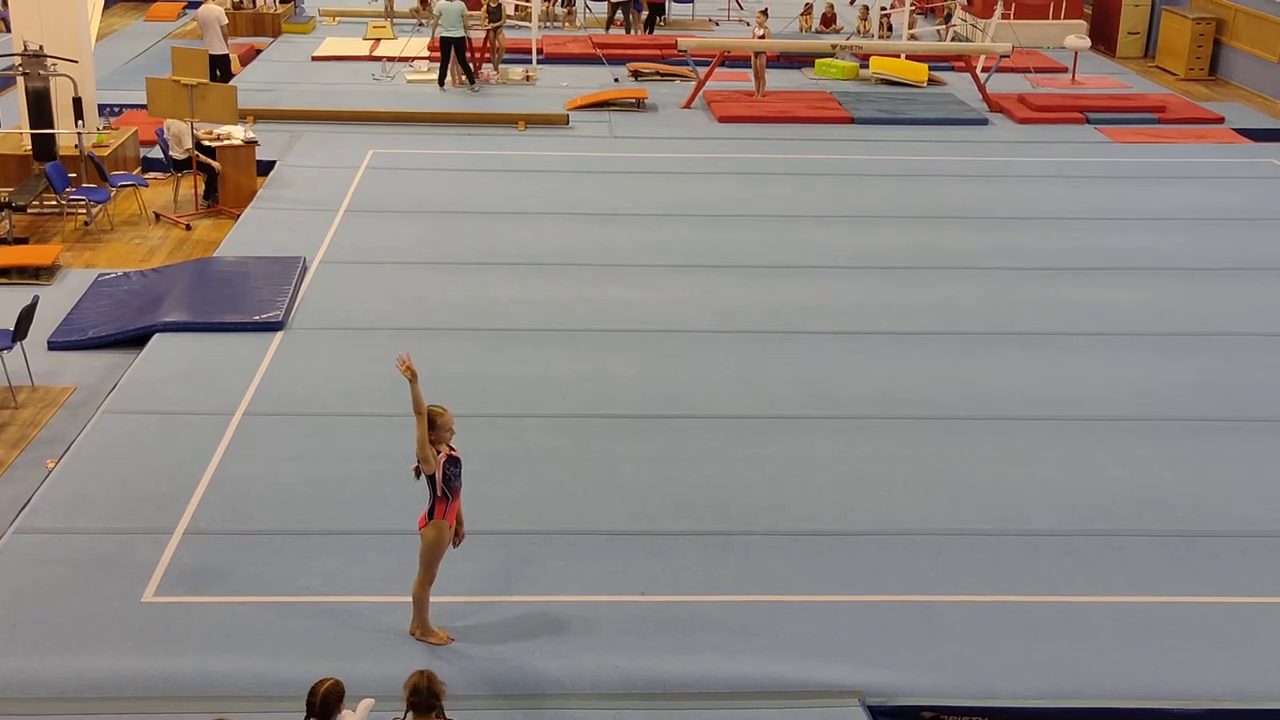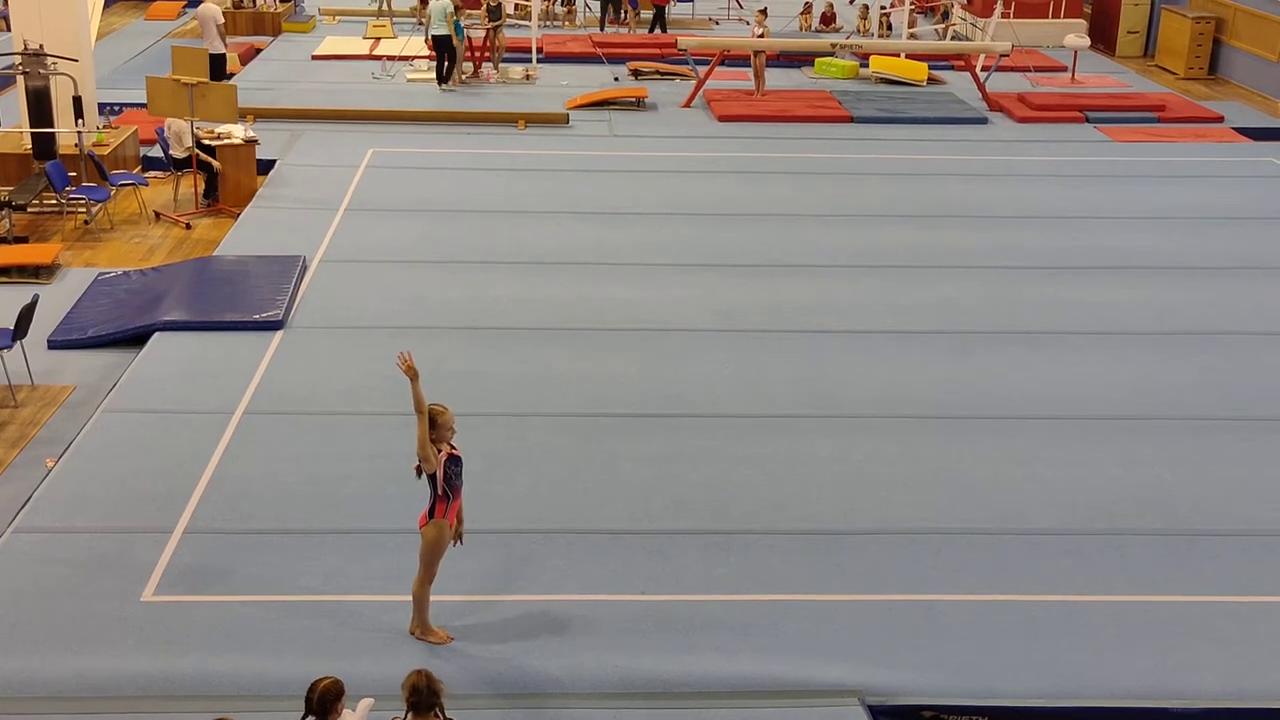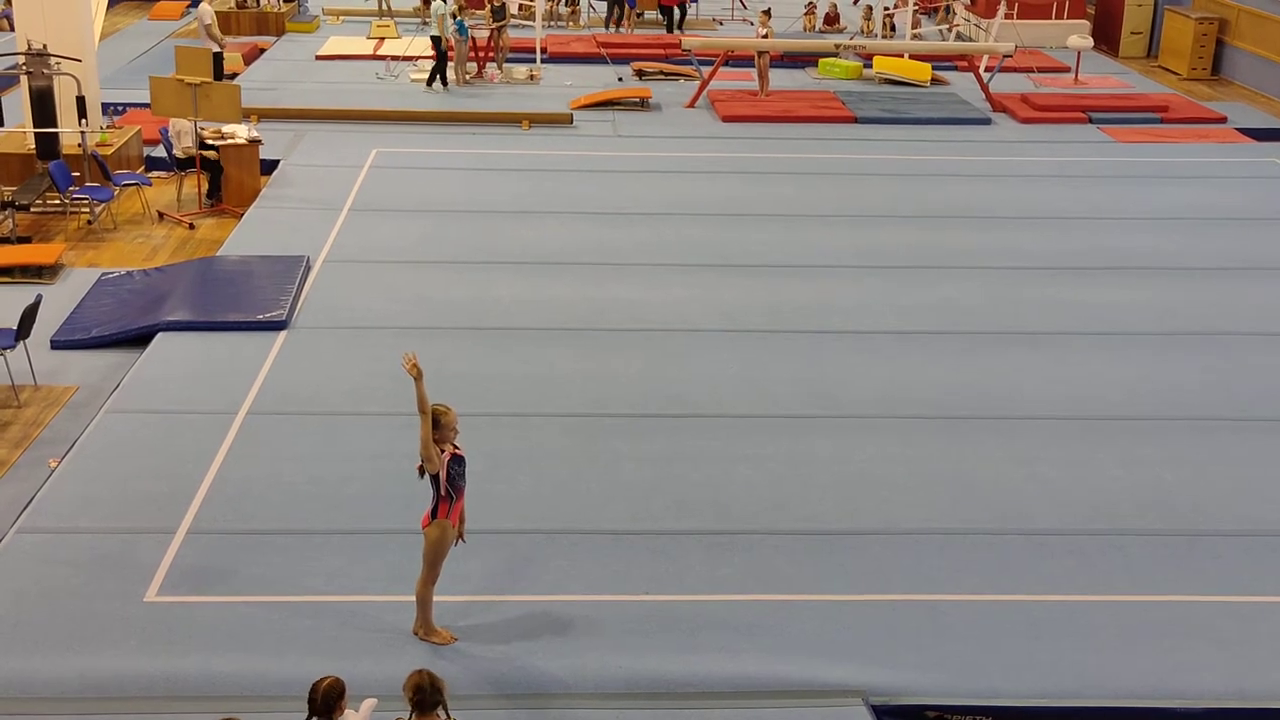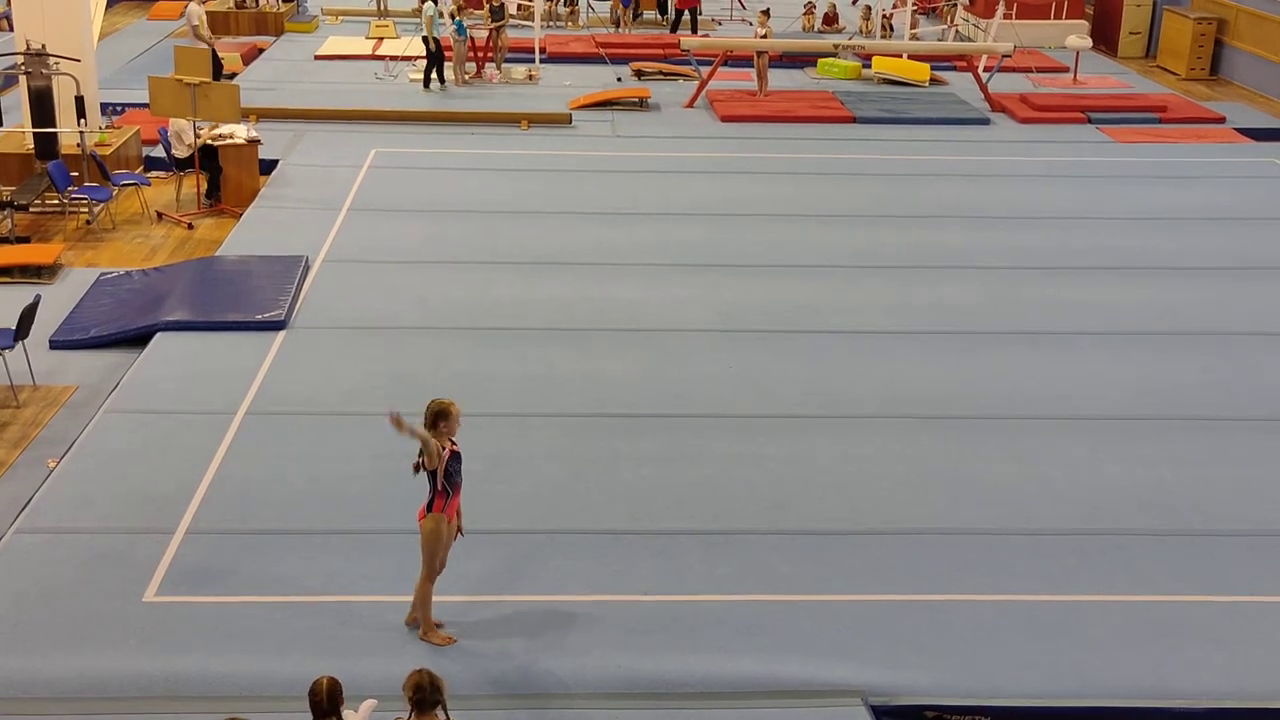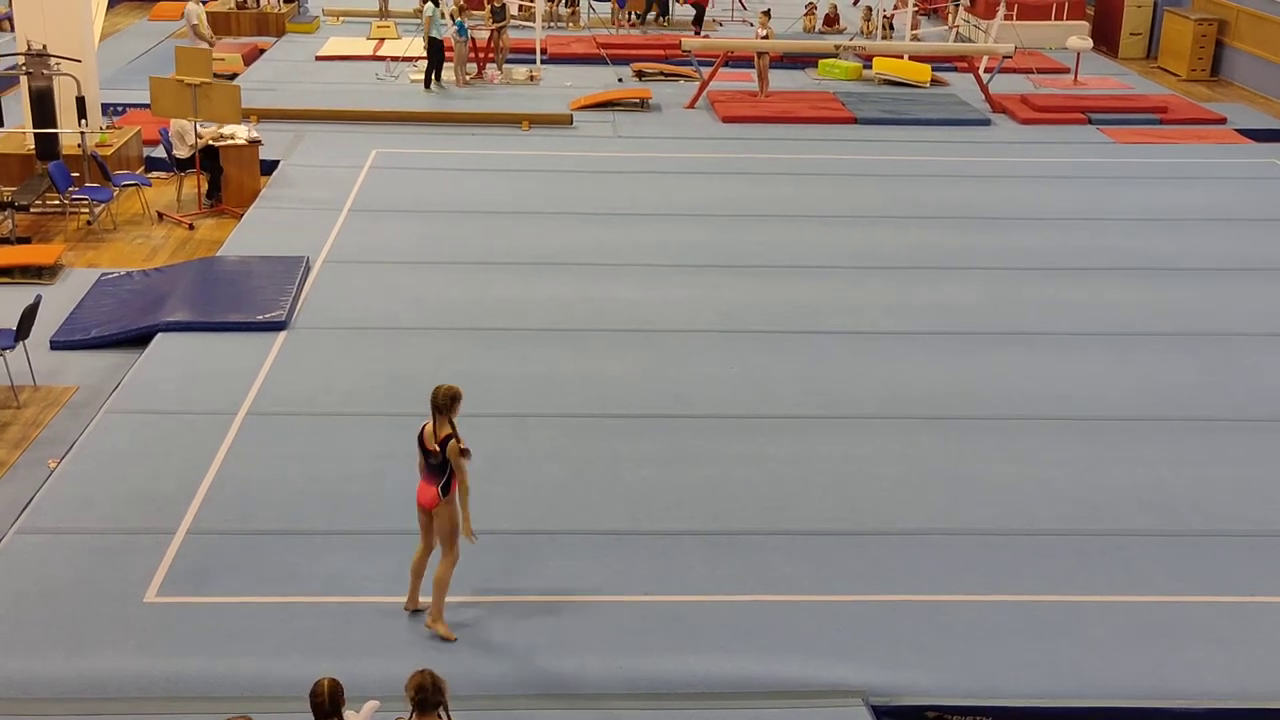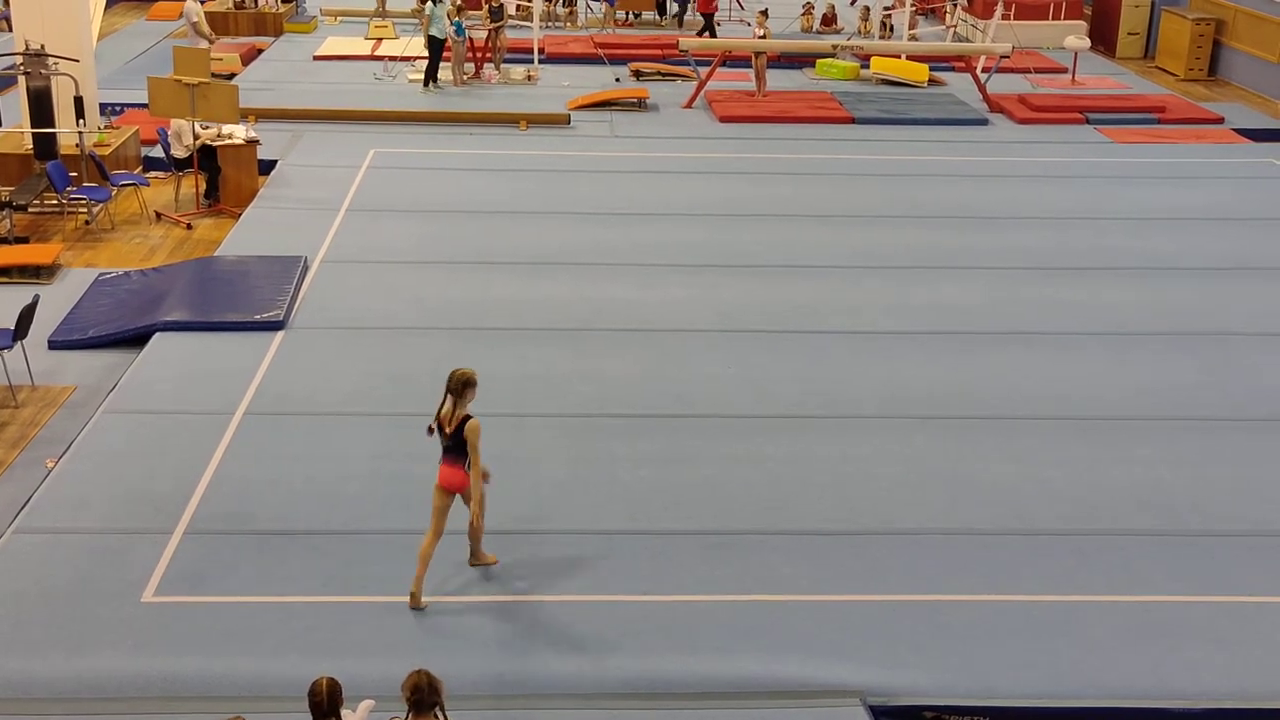
dt=0.4s
person 1, frame 1
left shoulder: (450, 452)
right shoulder: (428, 456)
right elbow: (420, 415)
left wrist: (459, 523)
right wrist: (413, 382)
left hip: (446, 521)
right hip: (434, 523)
left knee: (428, 576)
right knee: (426, 576)
left ankle: (418, 624)
right ankle: (422, 628)
person 1, frame 2
left shoulder: (451, 450)
right shoulder: (430, 455)
right elbow: (421, 414)
left wrist: (458, 522)
right wrist: (414, 381)
left hip: (447, 520)
right hip: (435, 522)
left knee: (428, 574)
right knee: (426, 575)
left ankle: (418, 623)
right ankle: (423, 628)
person 1, frame 3
left shoulder: (455, 451)
right shoulder: (432, 455)
right elbow: (424, 414)
left wrist: (461, 522)
right wrist: (418, 381)
left hip: (449, 521)
right hip: (437, 523)
left knee: (432, 575)
right knee: (429, 576)
left ankle: (422, 623)
right ankle: (426, 628)
person 1, frame 4
left shoulder: (452, 445)
right shoulder: (433, 449)
right elbow: (424, 436)
left wrist: (458, 517)
right wrist: (409, 429)
left hip: (447, 514)
right hip: (435, 516)
left knee: (437, 566)
right knee: (429, 572)
left ankle: (416, 614)
right ankle: (426, 628)
person 1, frame 5
left shoulder: (424, 430)
right shoulder: (455, 443)
right elbow: (462, 482)
right wrist: (466, 520)
left hip: (423, 492)
right hip: (442, 498)
left knee: (425, 546)
right knee: (450, 555)
left ankle: (412, 600)
right ankle: (435, 617)
person 1, frame 6
left shoulder: (441, 414)
right shoulder: (471, 424)
right elbow: (474, 462)
left wrist: (481, 469)
right wrist: (476, 500)
left hip: (444, 474)
right hip: (463, 477)
left knee: (434, 532)
right knee: (476, 517)
left ankle: (416, 589)
right ankle: (477, 555)
